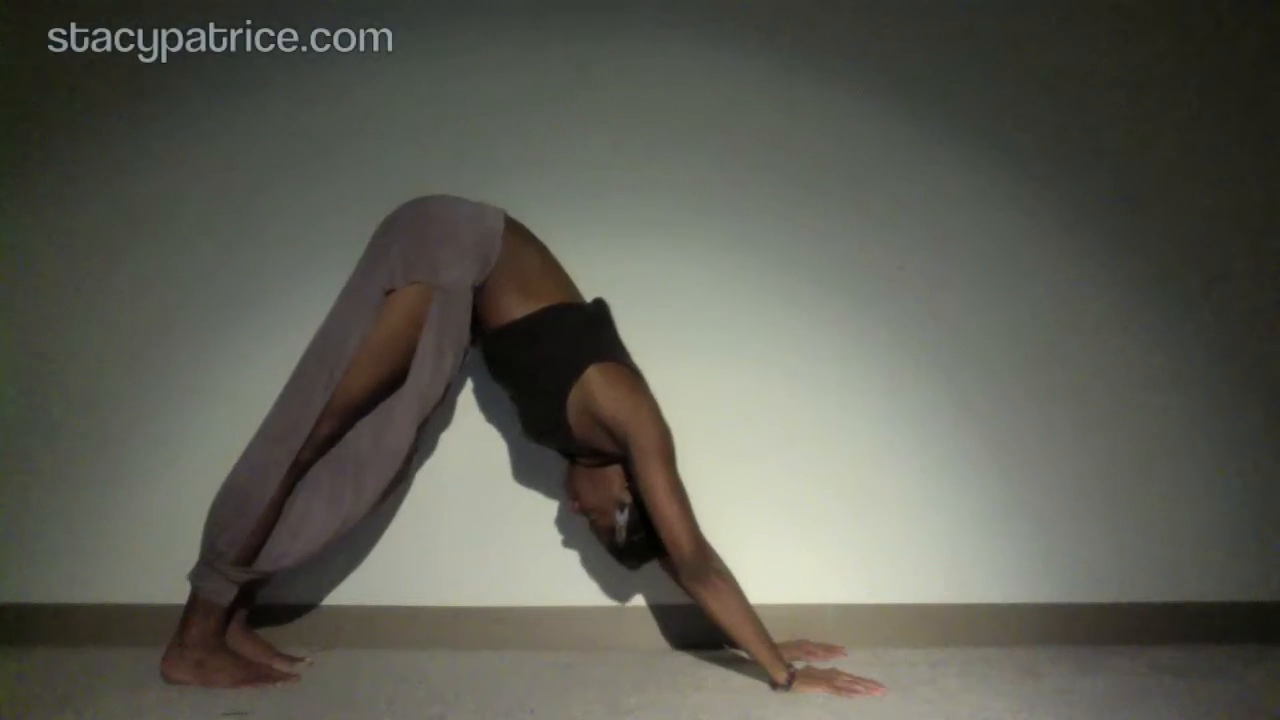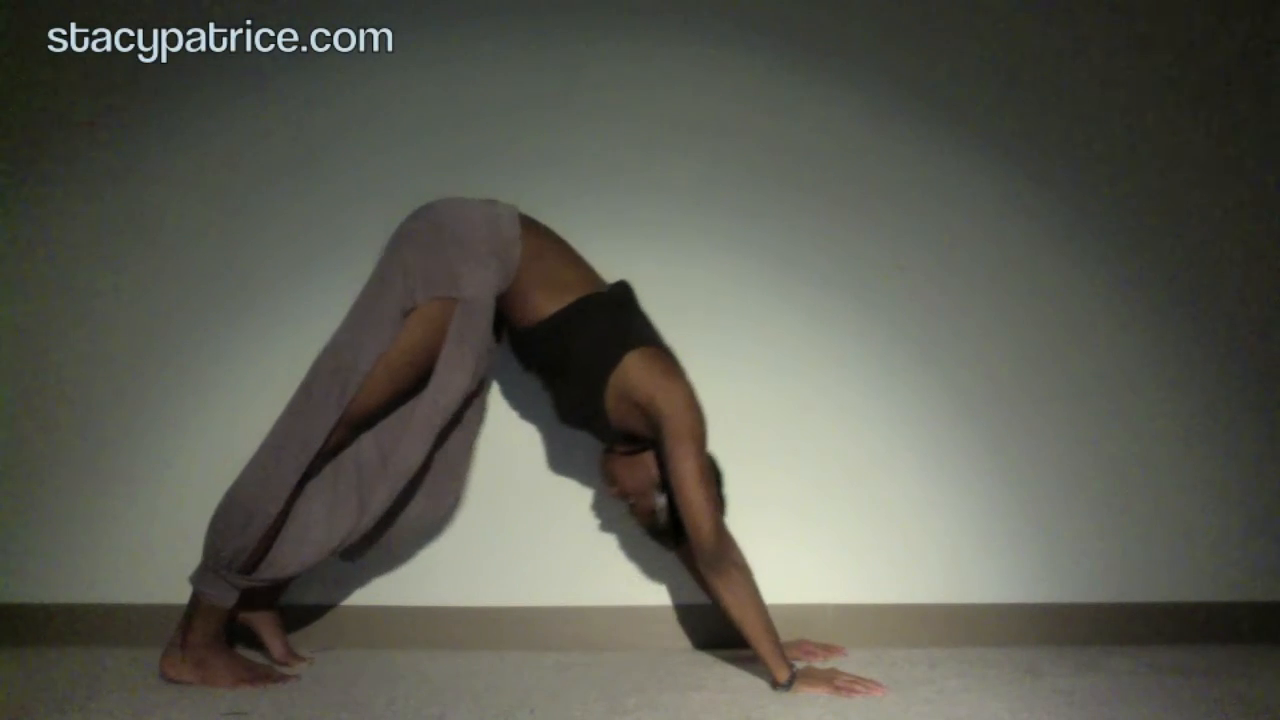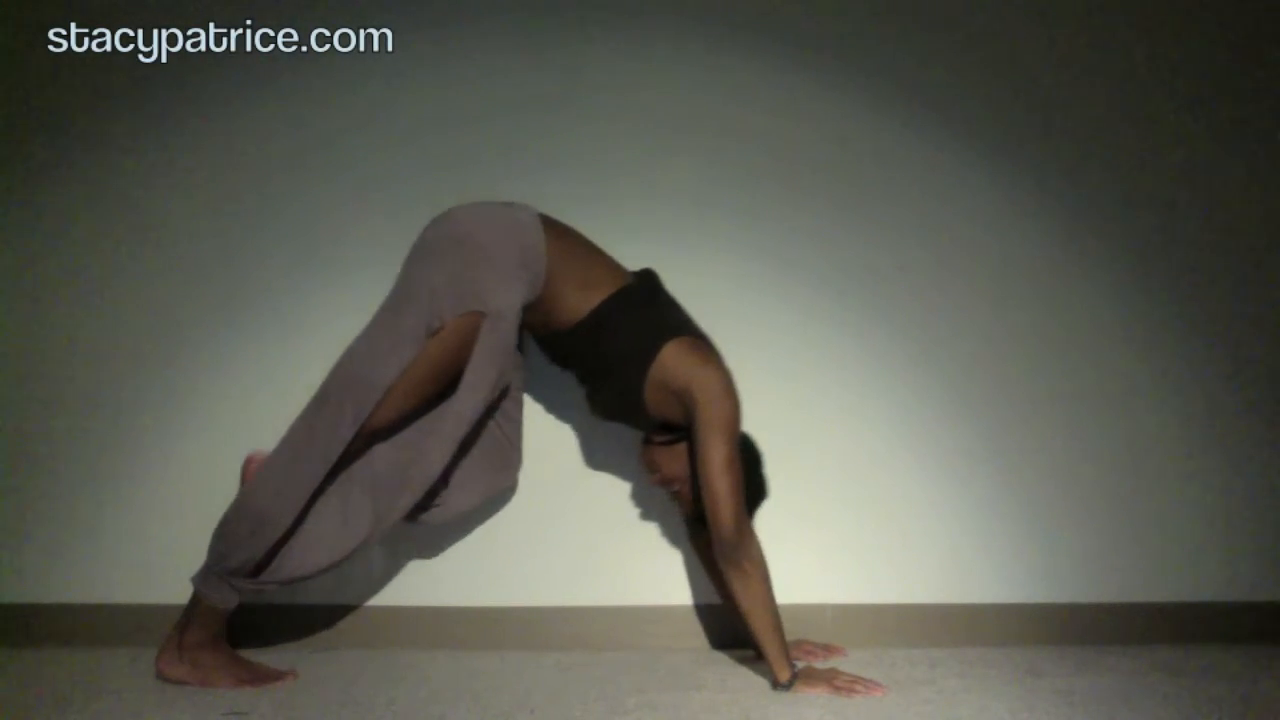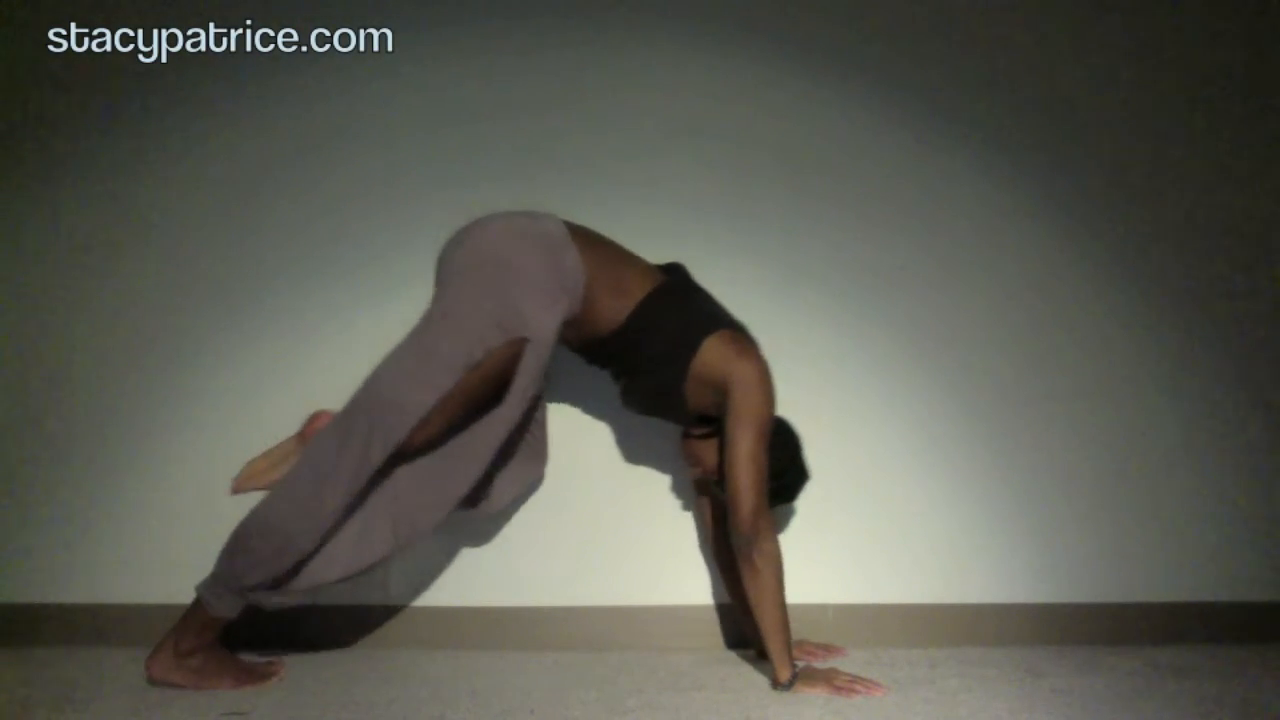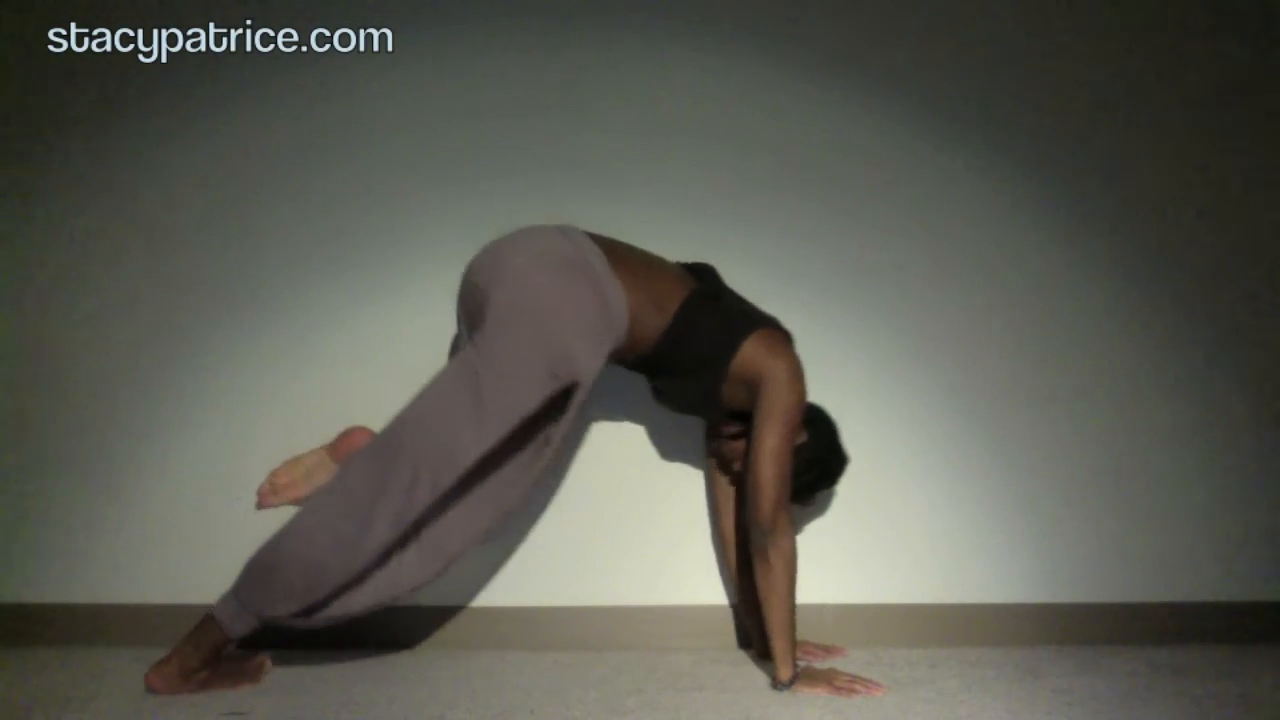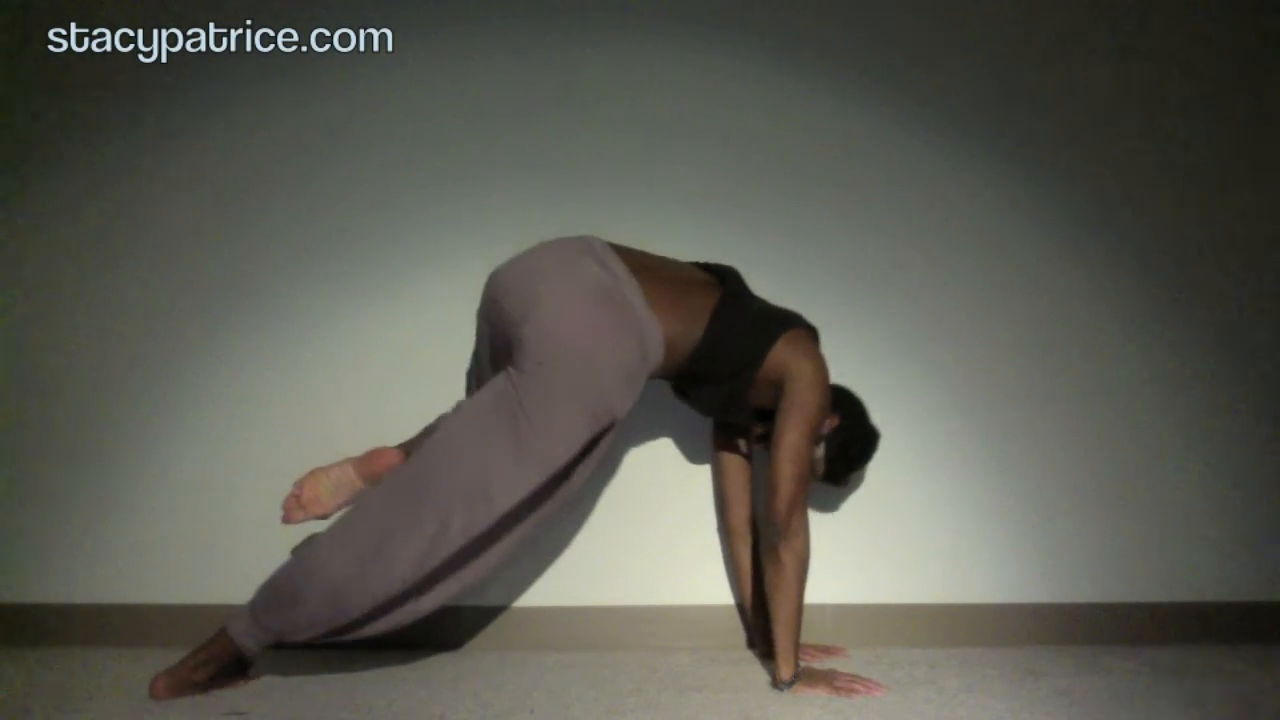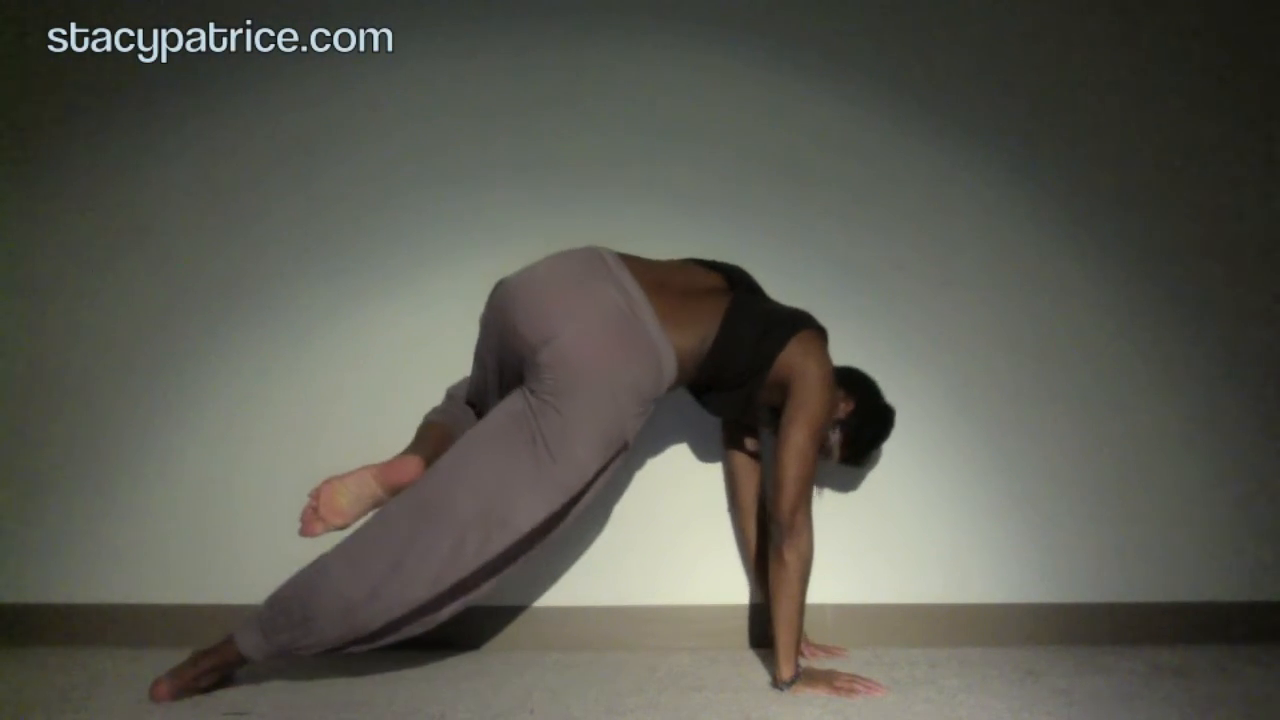
dt=0.5s
person 1, frame 1
left shoulder: (592, 428)
right shoulder: (627, 420)
left elbow: (685, 559)
right elbow: (693, 559)
left wrist: (768, 650)
right wrist: (783, 672)
left hip: (458, 274)
right hip: (442, 250)
left knee: (360, 463)
right knee: (309, 438)
left ankle: (229, 619)
right ankle: (195, 640)
person 1, frame 2
left shoulder: (639, 417)
right shoulder: (667, 406)
left elbow: (701, 546)
right elbow: (712, 549)
left wrist: (771, 646)
right wrist: (784, 672)
left hip: (478, 281)
right hip: (464, 255)
left knee: (407, 466)
right knee: (326, 437)
left ankle: (258, 589)
right ankle: (197, 639)
person 1, frame 3
left shoulder: (674, 405)
right shoulder: (704, 390)
left elbow: (712, 536)
right elbow: (732, 541)
left wrist: (772, 645)
right wrist: (784, 672)
left hip: (491, 279)
right hip: (486, 259)
left knee: (478, 470)
right knee: (345, 437)
left ankle: (282, 483)
right ankle: (193, 638)
person 1, frame 4
left shoulder: (710, 389)
right shoulder: (743, 378)
left elbow: (718, 517)
right elbow: (750, 533)
left wrist: (768, 639)
right wrist: (787, 671)
left hip: (518, 266)
right hip: (520, 270)
left knee: (500, 472)
right knee: (368, 457)
left ankle: (336, 440)
right ankle: (187, 644)
person 1, frame 5
left shoulder: (733, 386)
right shoulder: (776, 374)
left elbow: (731, 515)
right elbow: (767, 528)
left wrist: (764, 636)
right wrist: (788, 670)
left hip: (530, 266)
right hip: (559, 304)
left knee: (481, 476)
right knee: (407, 480)
left ankle: (366, 453)
right ankle: (193, 657)
person 1, frame 6
left shoulder: (748, 366)
right shoulder: (802, 371)
left elbow: (738, 513)
right elbow: (783, 526)
left wrist: (766, 631)
right wrist: (788, 668)
left hip: (547, 273)
right hip: (587, 337)
left knee: (492, 436)
right knee: (441, 509)
left ankle: (395, 462)
right ankle: (220, 652)
person 1, frame 7
left shoulder: (759, 345)
right shoulder: (810, 368)
left elbow: (747, 494)
right elbow: (786, 526)
left wrist: (781, 620)
right wrist: (788, 668)
left hip: (556, 282)
right hip: (601, 366)
left knee: (487, 406)
right knee: (451, 525)
left ankle: (416, 462)
right ankle: (234, 651)
